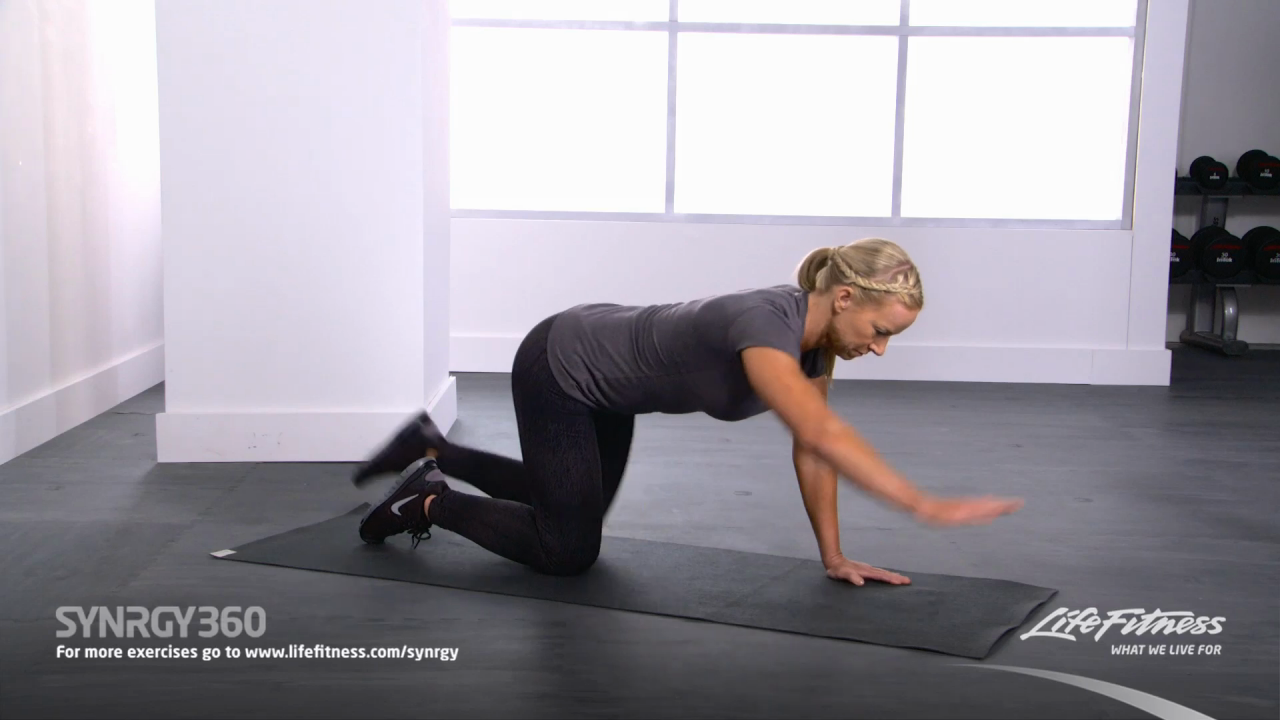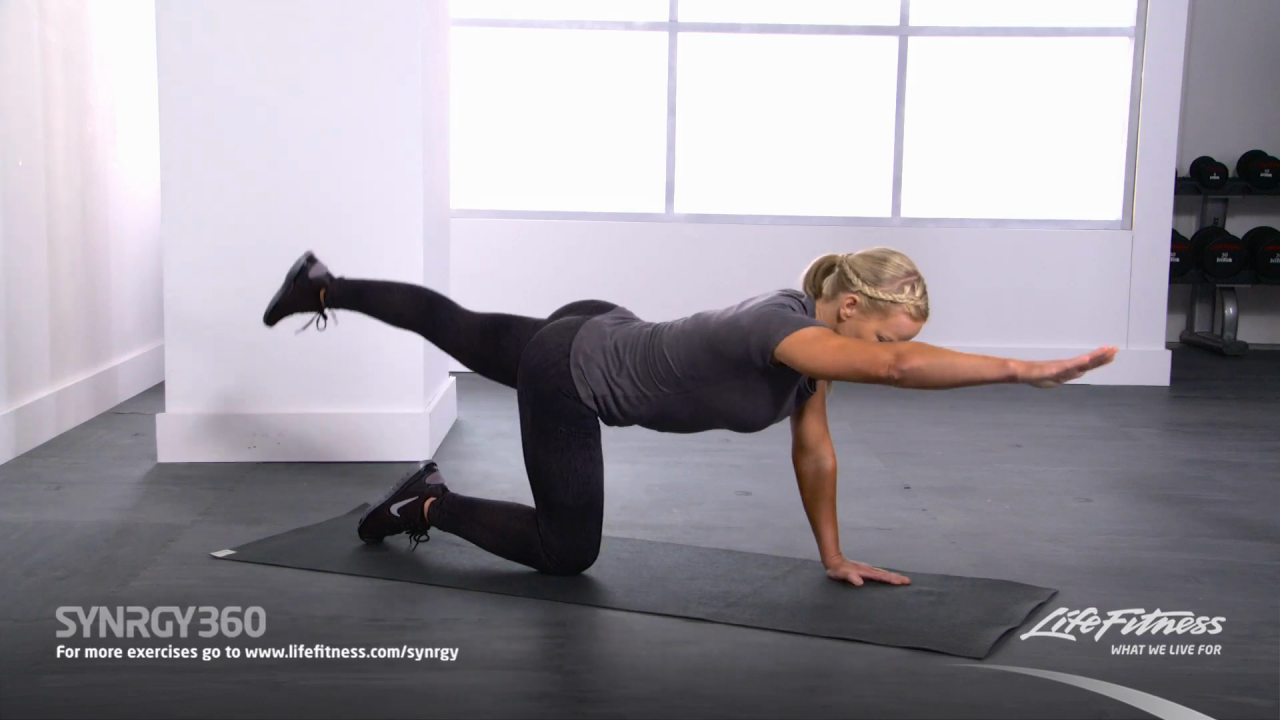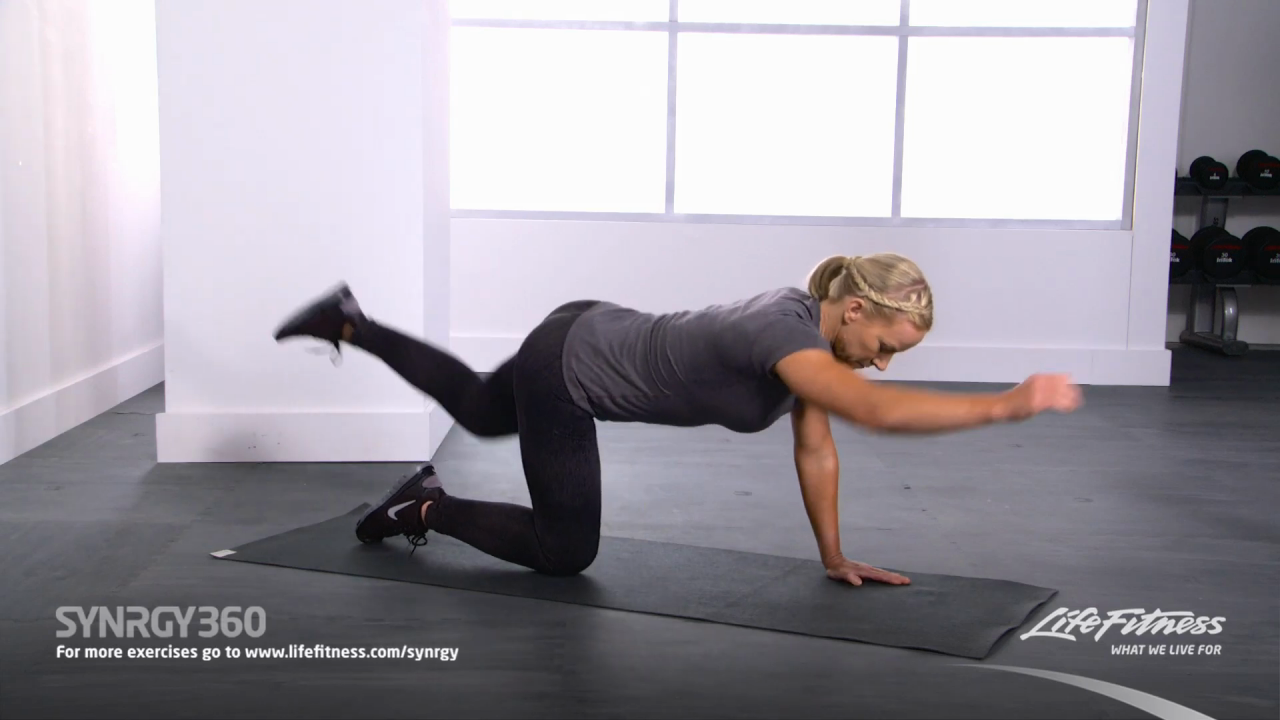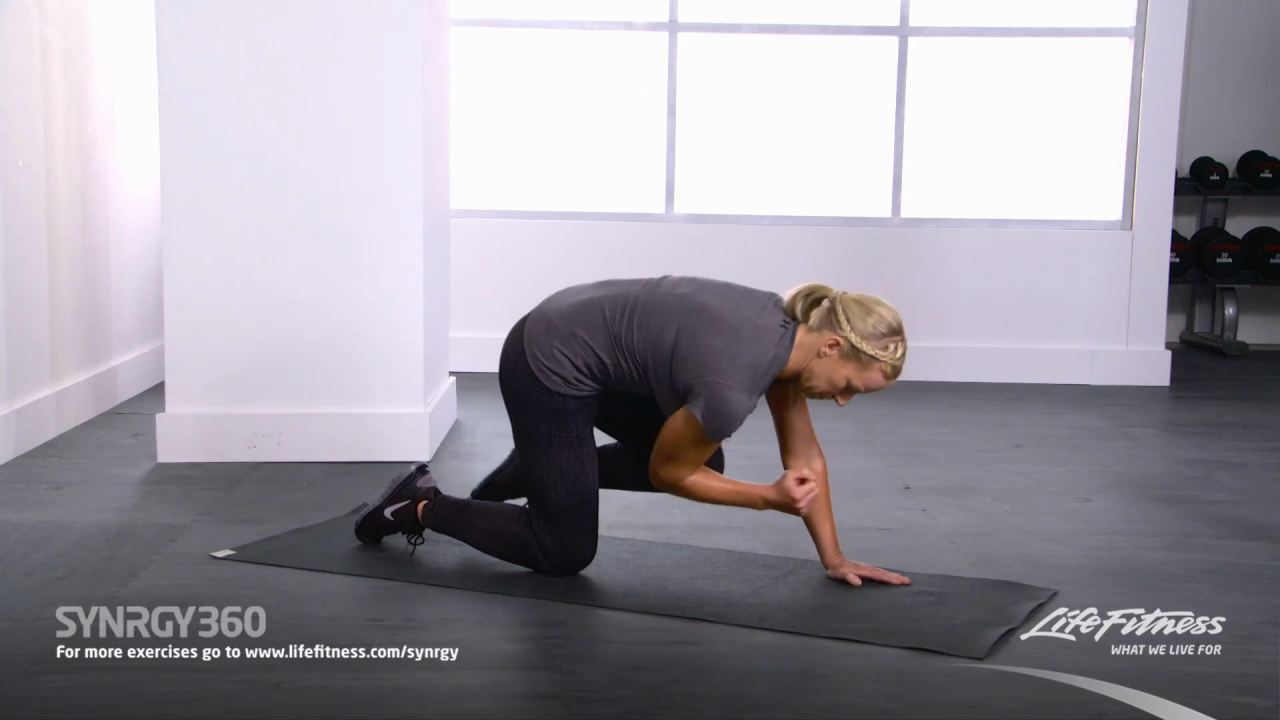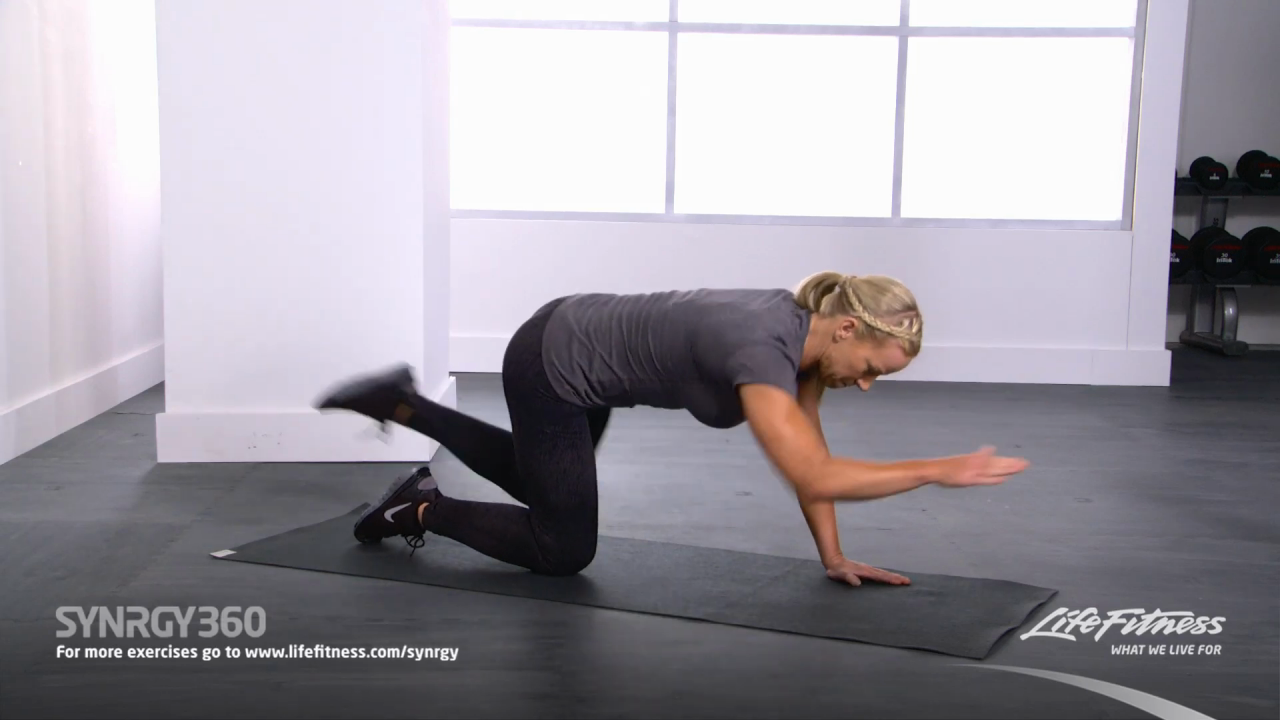
dt=0.5s
person 1, frame 1
left shoulder: (821, 330)
right shoulder: (765, 327)
left elbow: (811, 449)
right elbow: (822, 437)
left wrist: (834, 556)
right wrist: (928, 506)
left hip: (613, 371)
right hip: (557, 371)
left knee: (579, 511)
right knee: (568, 552)
left ankle: (431, 450)
right ankle: (429, 503)
person 1, frame 2
left shoulder: (813, 324)
right shoulder: (787, 331)
left elbow: (814, 451)
right elbow: (900, 368)
left wrist: (833, 556)
right wrist: (1029, 370)
left hip: (601, 340)
right hip: (568, 375)
left knee: (457, 330)
right knee: (567, 550)
left ankle: (322, 286)
right ankle: (430, 503)
person 1, frame 3
left shoulder: (812, 323)
right shoulder: (788, 337)
left elbow: (816, 451)
right elbow: (880, 410)
left wrist: (836, 557)
right wrist: (1006, 405)
left hip: (598, 337)
right hip: (564, 377)
left knee: (478, 409)
right knee: (566, 552)
left ankle: (349, 323)
right ankle: (425, 507)
person 1, frame 4
left shoulder: (792, 329)
right shoulder: (733, 385)
left elbow: (801, 452)
right elbow: (667, 473)
left wrist: (834, 557)
right wrist: (772, 499)
left hip: (599, 347)
right hip: (547, 364)
left knee: (704, 462)
right knee: (565, 553)
left ankle: (544, 464)
right ankle: (422, 506)
person 1, frame 5
left shoulder: (812, 326)
right shoulder: (763, 354)
left elbow: (815, 452)
right elbow: (814, 480)
left wrist: (833, 557)
right wrist: (940, 471)
left hip: (593, 336)
right hip: (551, 366)
left knee: (534, 484)
right knee: (566, 550)
left ankle: (401, 405)
right ankle: (424, 509)
